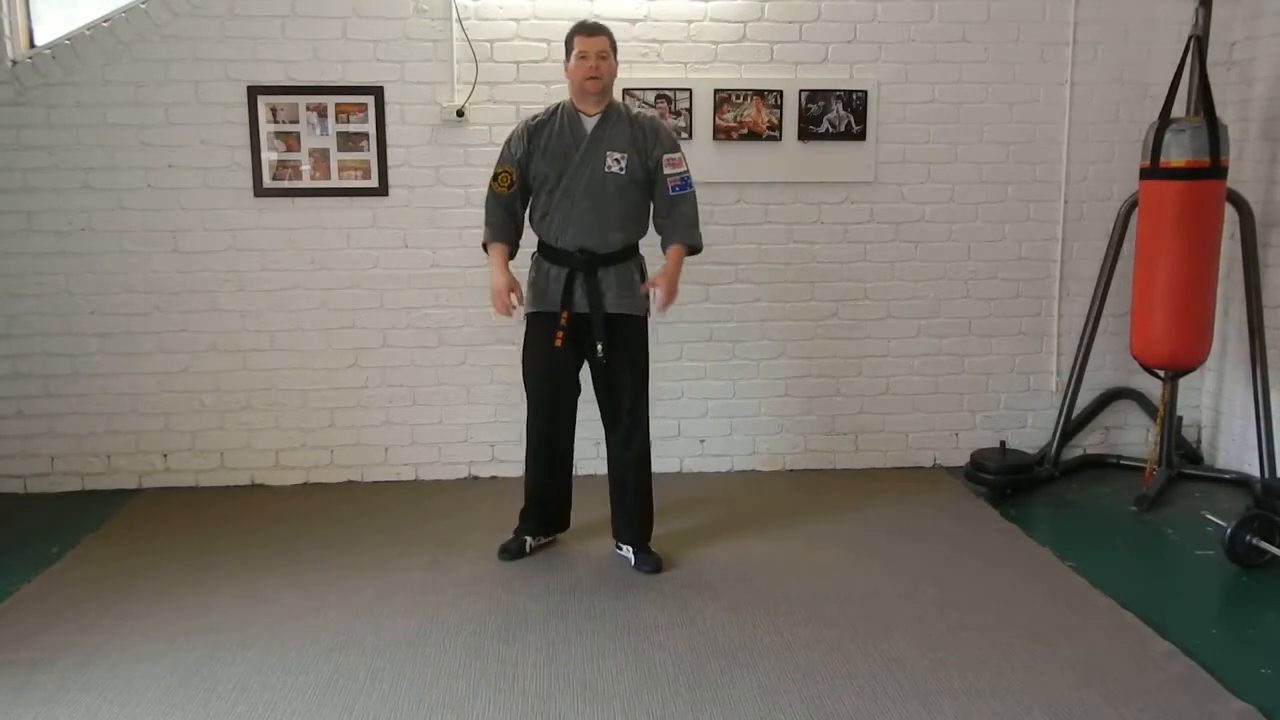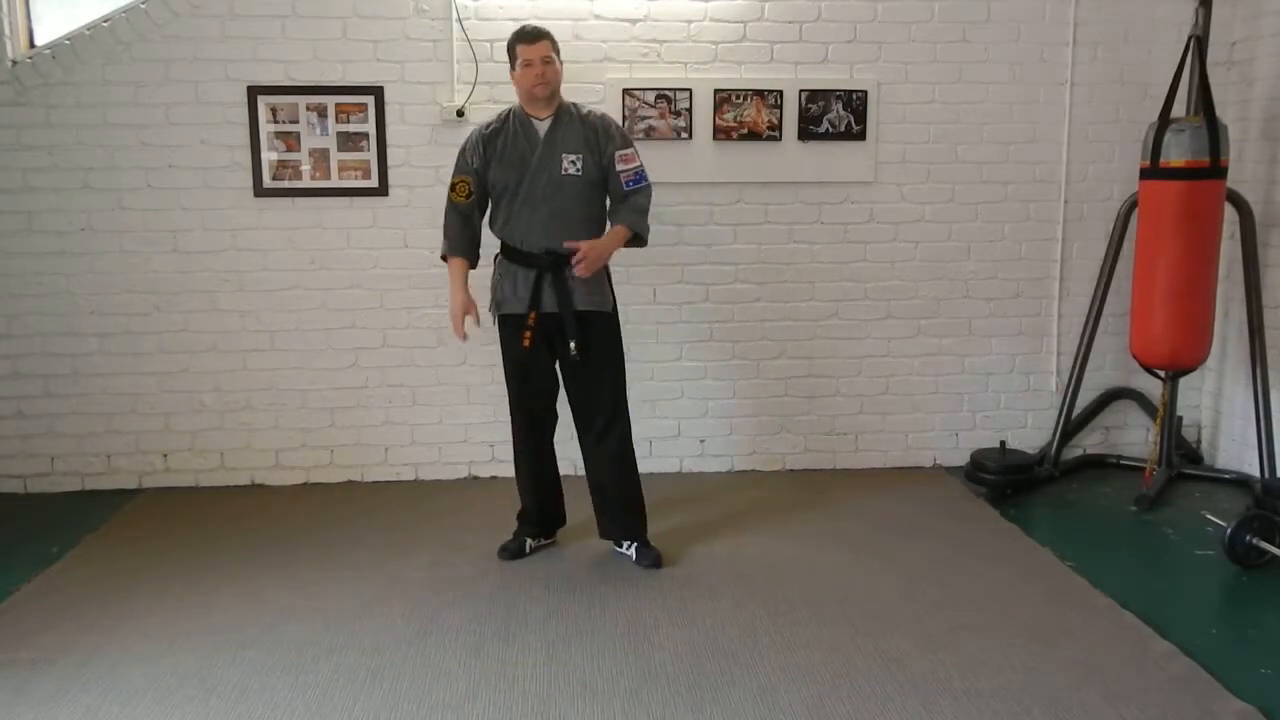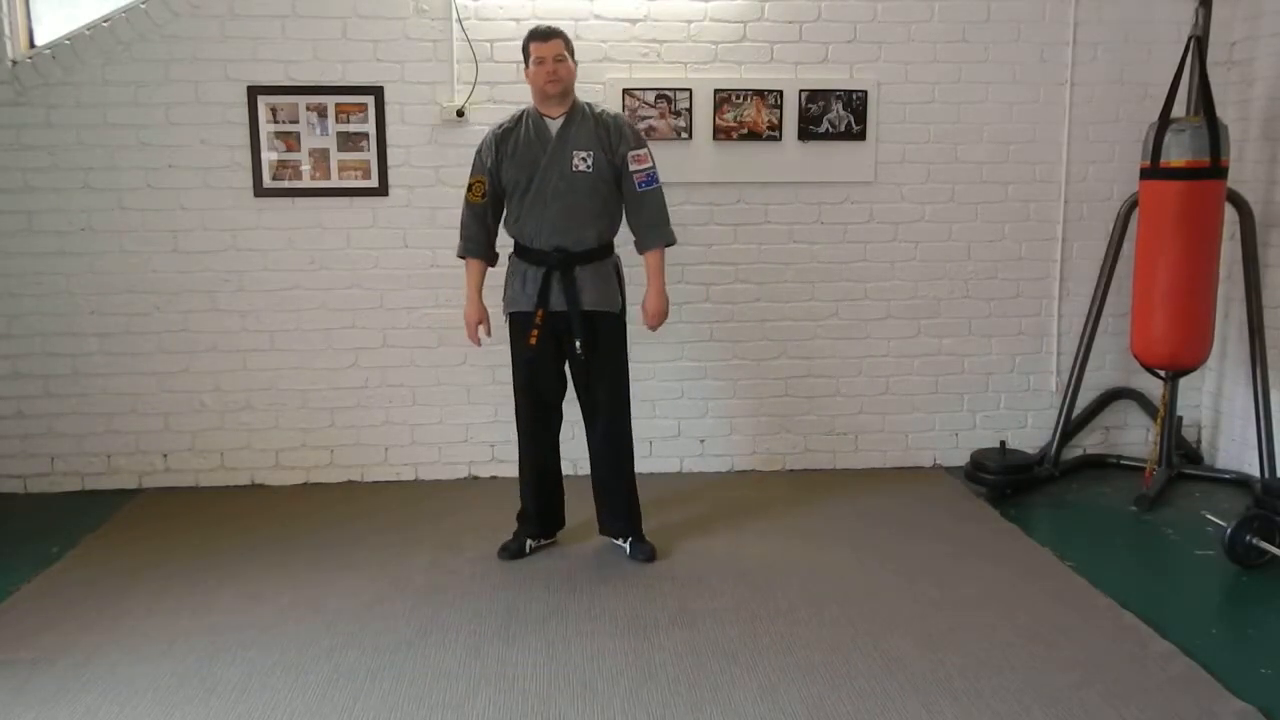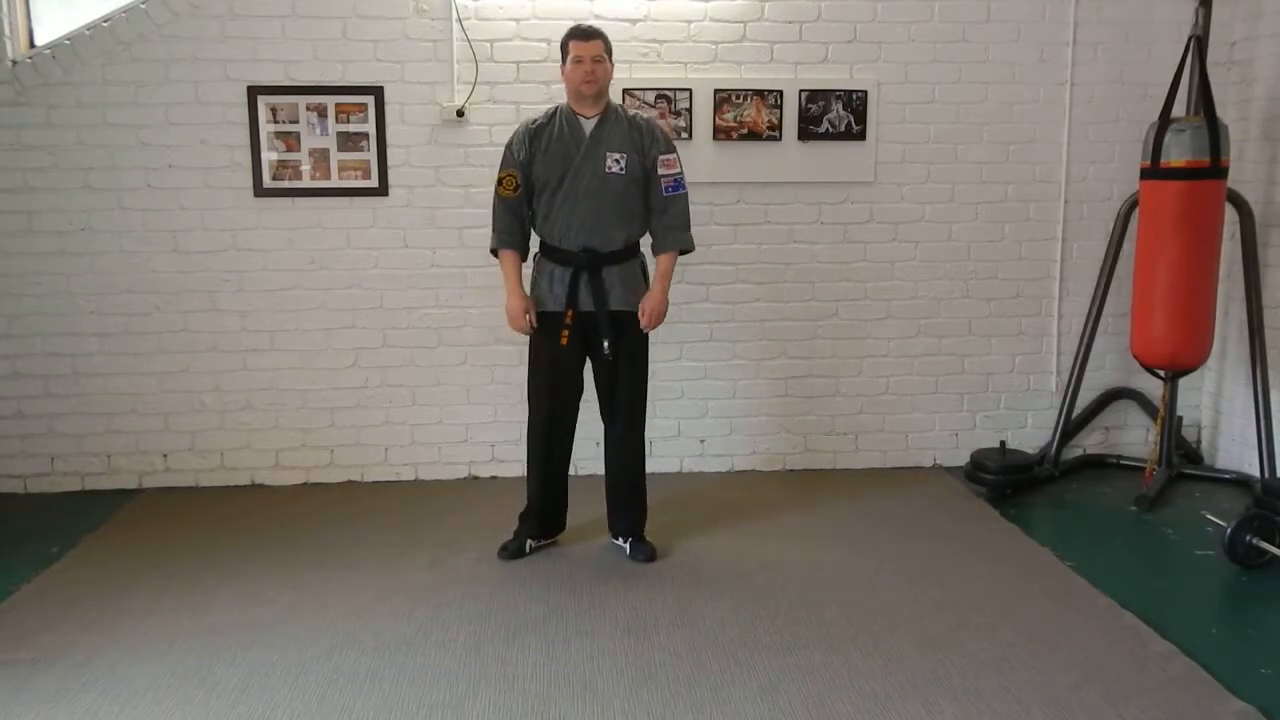
dt=0.5s
person 1, frame 1
left shoulder: (647, 132)
right shoulder: (532, 132)
left elbow: (678, 206)
right elbow: (501, 205)
left wrist: (672, 267)
right wrist: (500, 267)
left hip: (620, 289)
right hip: (551, 289)
left knee: (627, 418)
right knee: (547, 415)
left ankle: (632, 536)
right ankle: (539, 525)
person 1, frame 2
left shoulder: (599, 130)
right shoulder: (486, 140)
left elbow: (635, 197)
right elbow: (461, 216)
left wrist: (607, 245)
right wrist: (459, 287)
left hip: (585, 289)
right hip: (519, 289)
left knee: (604, 412)
right knee: (530, 414)
left ankle: (627, 530)
right ankle: (538, 524)
person 1, frame 3
left shoulder: (613, 131)
right shoulder: (500, 140)
left elbow: (646, 209)
right elbow: (478, 221)
left wrist: (655, 285)
right wrist: (473, 296)
left hip: (596, 285)
right hip: (530, 287)
left knee: (608, 412)
right knee: (536, 414)
left ankle: (623, 527)
right ankle: (538, 524)
person 1, frame 4
left shoulder: (644, 134)
right shoulder: (532, 136)
left elbow: (669, 216)
right elbow: (510, 217)
left wrist: (659, 289)
right wrist: (515, 290)
left hip: (622, 287)
right hip: (554, 288)
left knee: (624, 414)
right knee: (549, 413)
left ankle: (628, 527)
right ankle: (539, 524)
